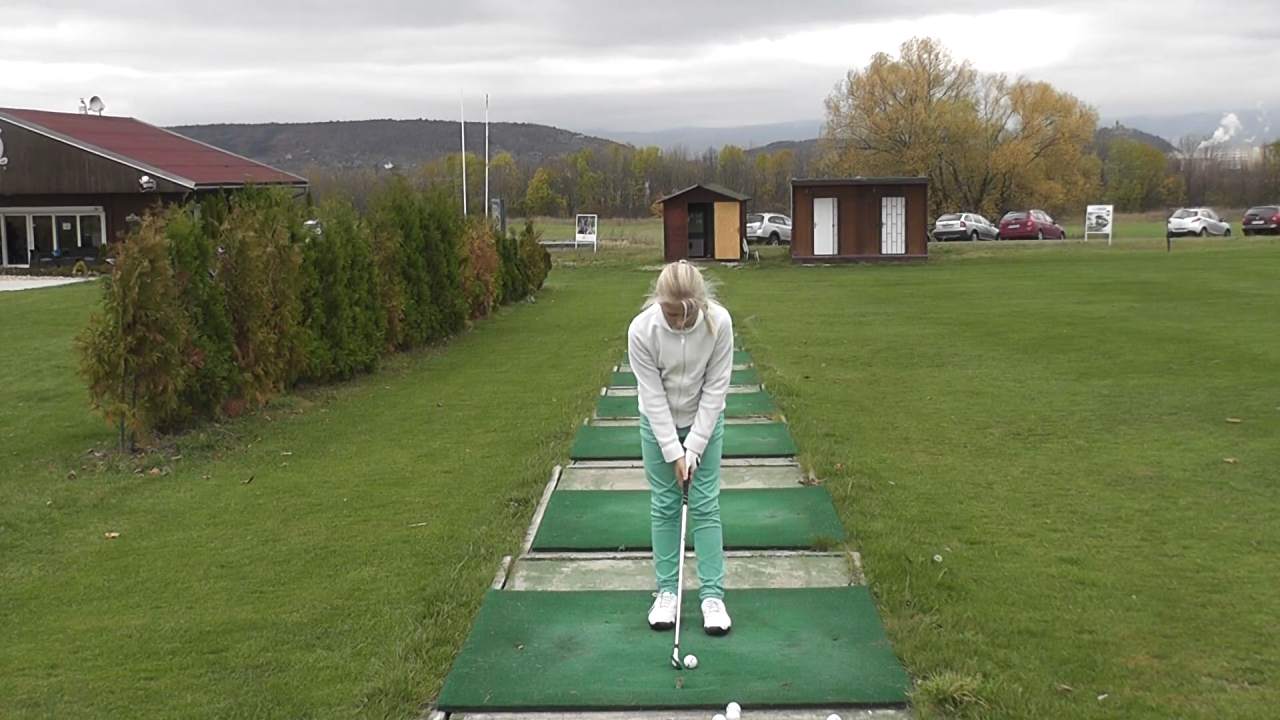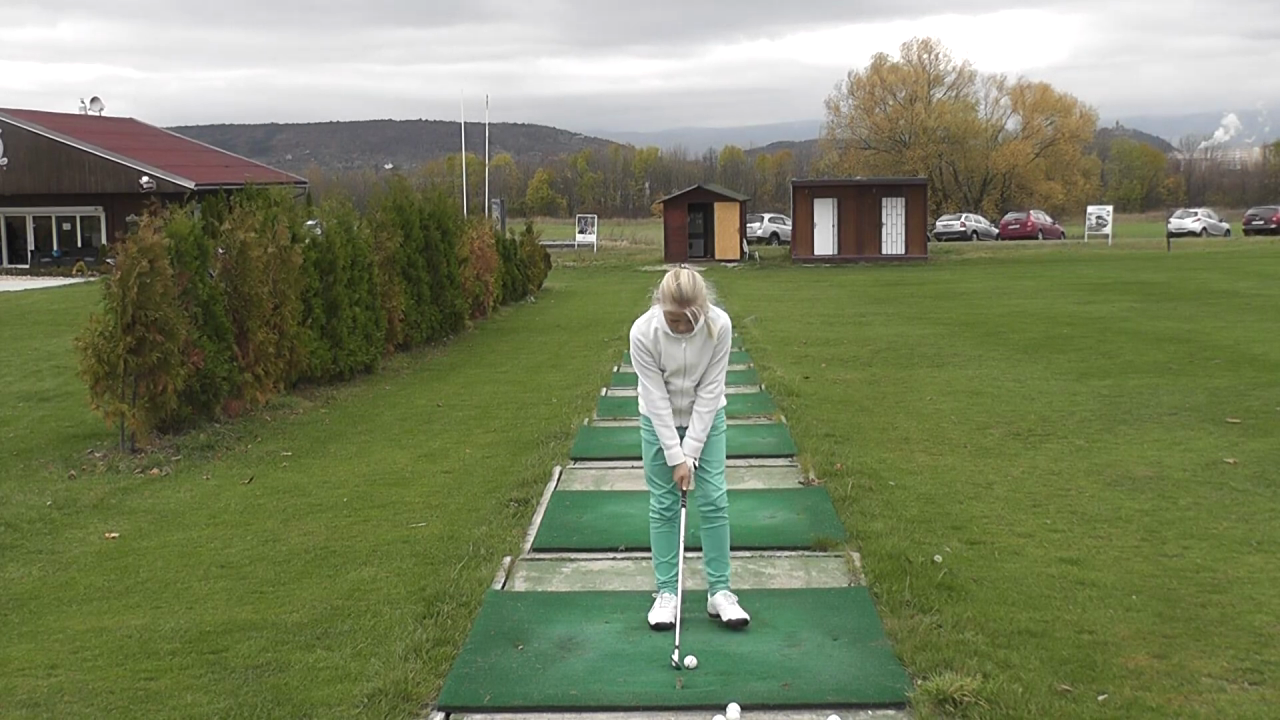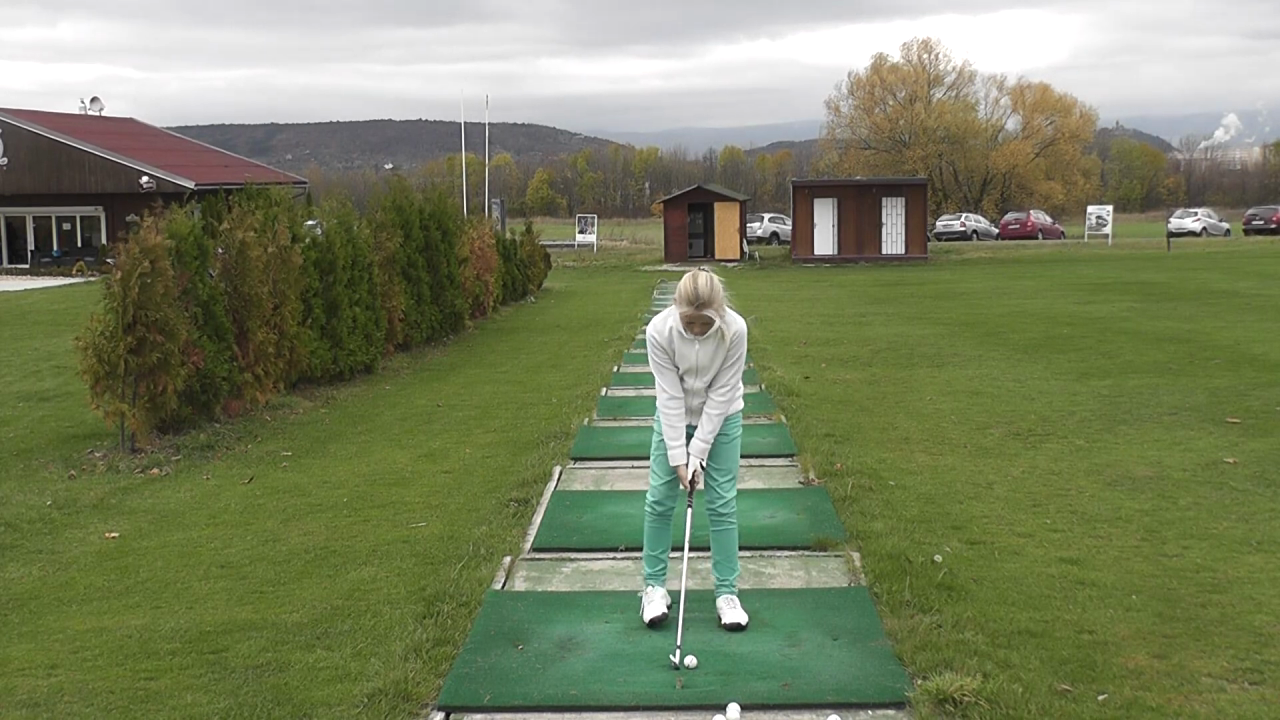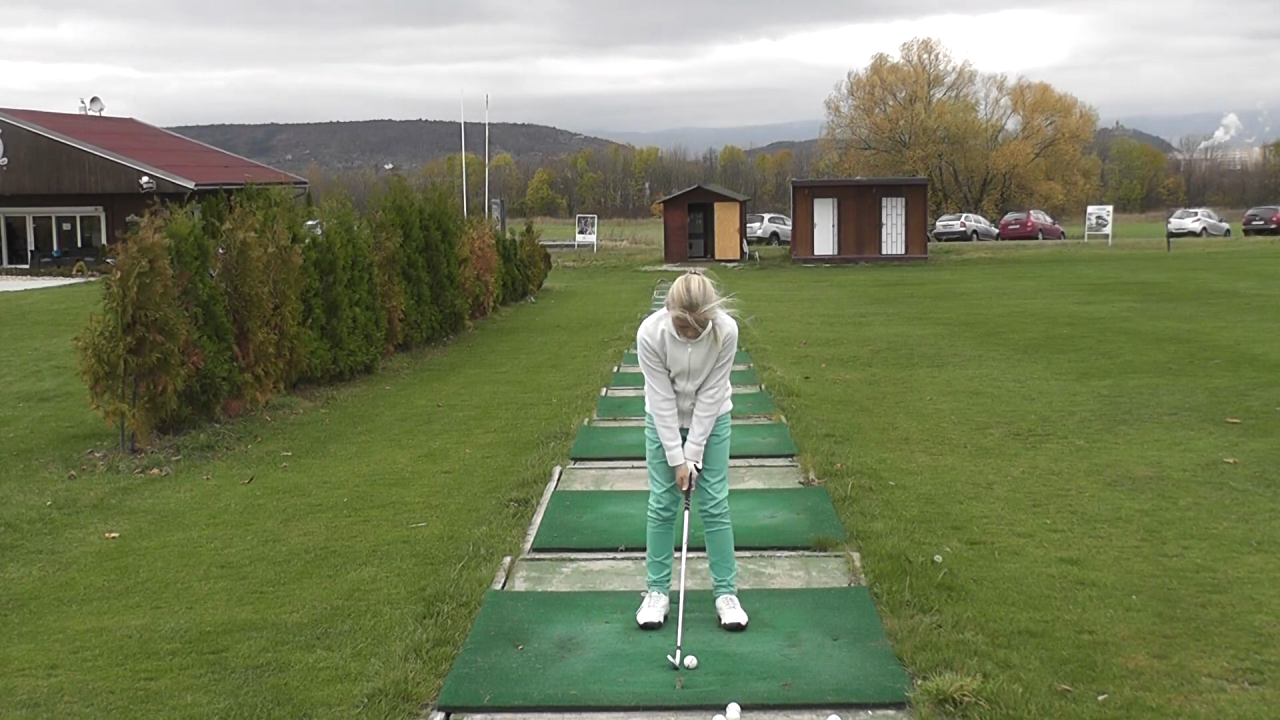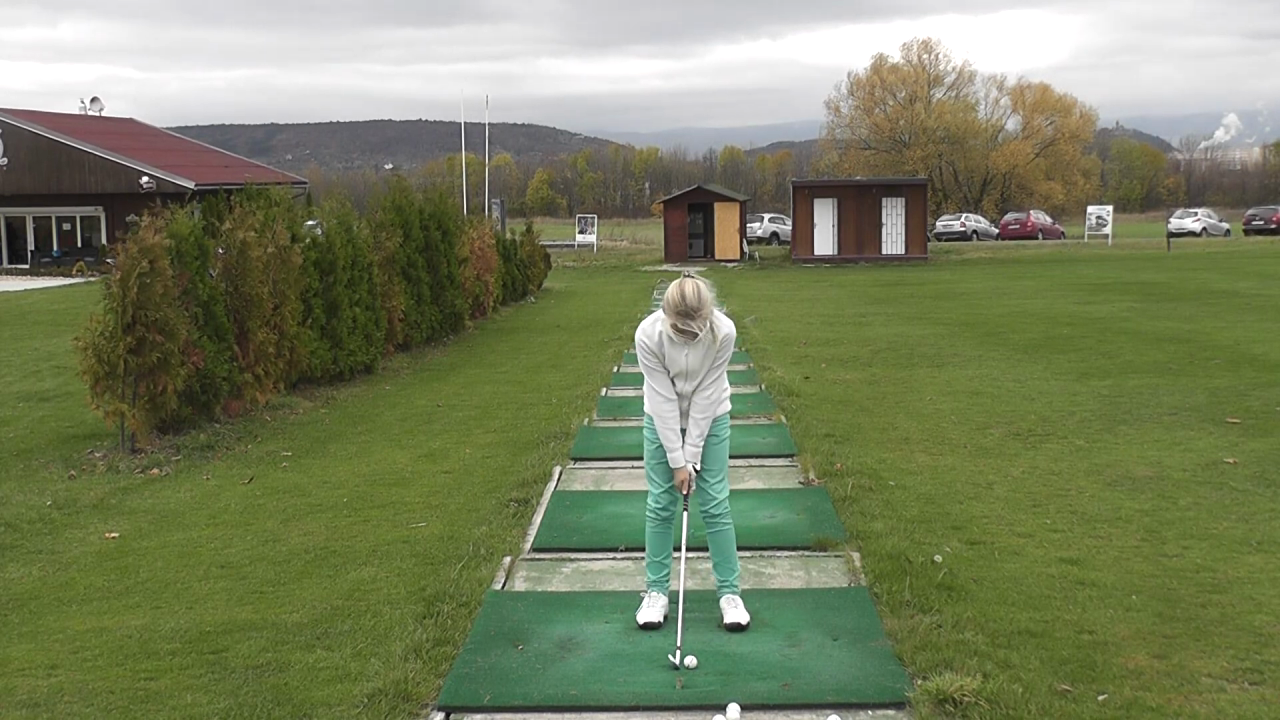
dt=0.3s
person 1, frame 1
left shoulder: (719, 322)
right shoulder: (641, 329)
left elbow: (717, 387)
right elbow: (653, 394)
left wrist: (694, 448)
right wrist: (673, 452)
left hip: (705, 419)
right hip: (659, 421)
left knee: (705, 504)
right knee: (664, 505)
left ankle: (712, 595)
right ankle: (666, 591)
person 1, frame 2
left shoulder: (719, 325)
right shoulder: (643, 332)
left elbow: (710, 390)
right elbow: (655, 397)
left wrist: (691, 451)
right wrist: (675, 456)
left hip: (706, 418)
right hip: (659, 422)
left knee: (714, 500)
right knee: (663, 506)
left ankle: (719, 590)
right ankle: (666, 591)
person 1, frame 3
left shoulder: (735, 329)
right shoulder: (659, 329)
left elbow: (722, 393)
right elbow: (670, 394)
left wrist: (698, 453)
right wrist: (678, 456)
left hip: (721, 419)
right hip: (673, 418)
left knee: (722, 504)
right knee: (659, 499)
left ankle: (726, 592)
right ankle: (654, 585)
person 1, frame 4
left shoulder: (726, 330)
right shoulder: (650, 333)
left elbow: (712, 394)
right elbow: (661, 398)
left wrist: (694, 453)
right wrist: (677, 458)
left hip: (711, 420)
right hip: (664, 421)
left knee: (715, 504)
right knee: (662, 504)
left ankle: (725, 592)
right ankle: (657, 590)
person 1, frame 5
left shoulder: (723, 332)
right shoulder: (648, 334)
left elbow: (706, 395)
right elbow: (663, 399)
left wrist: (691, 456)
right wrist: (677, 460)
left hip: (710, 419)
right hip: (662, 420)
left knee: (716, 504)
right knee: (660, 504)
left ankle: (729, 592)
right ankle: (656, 590)
